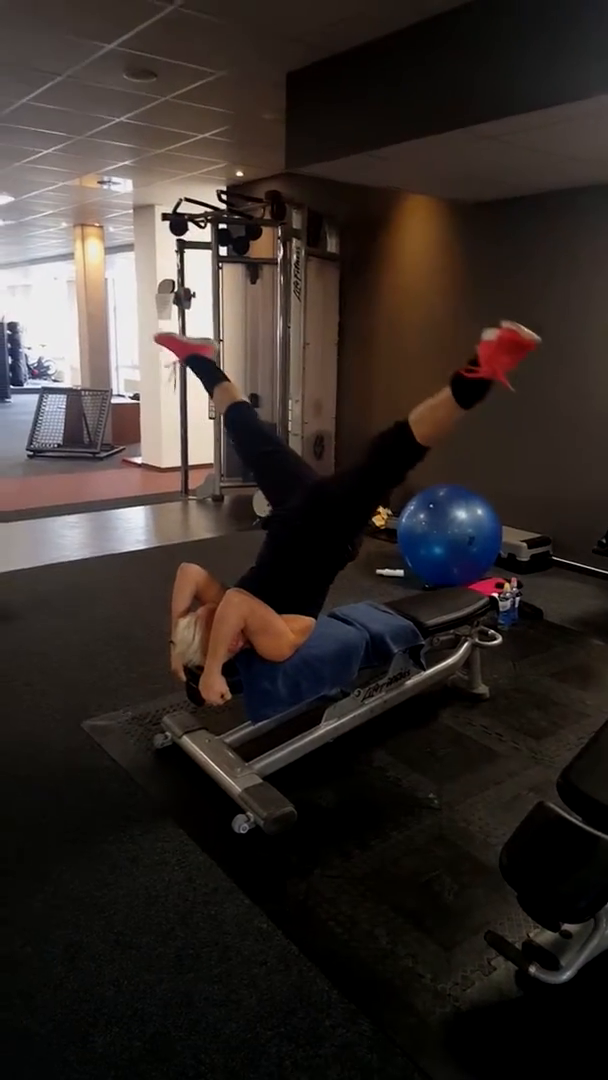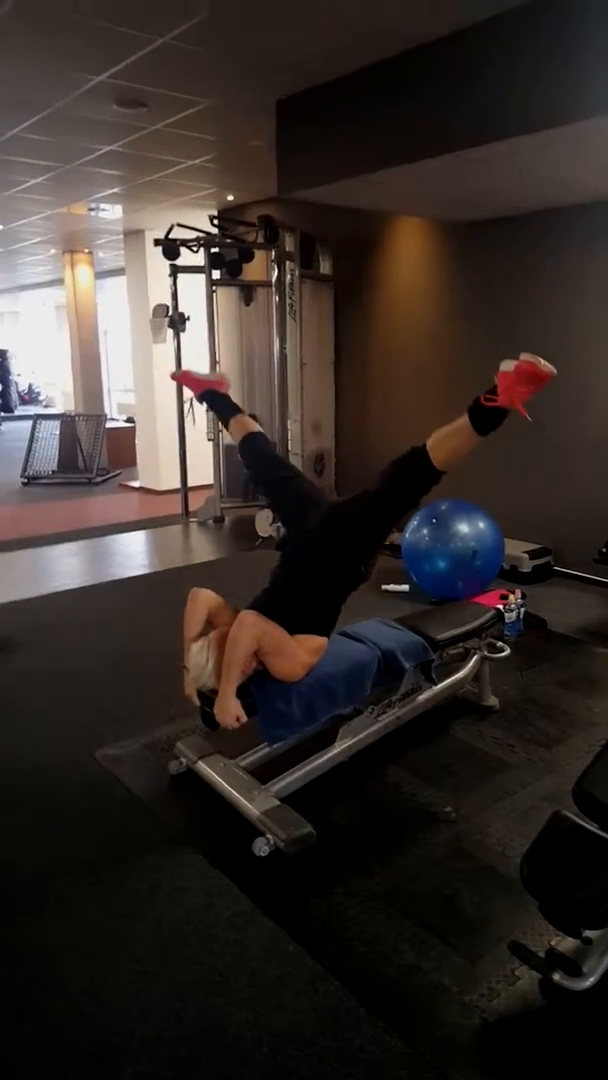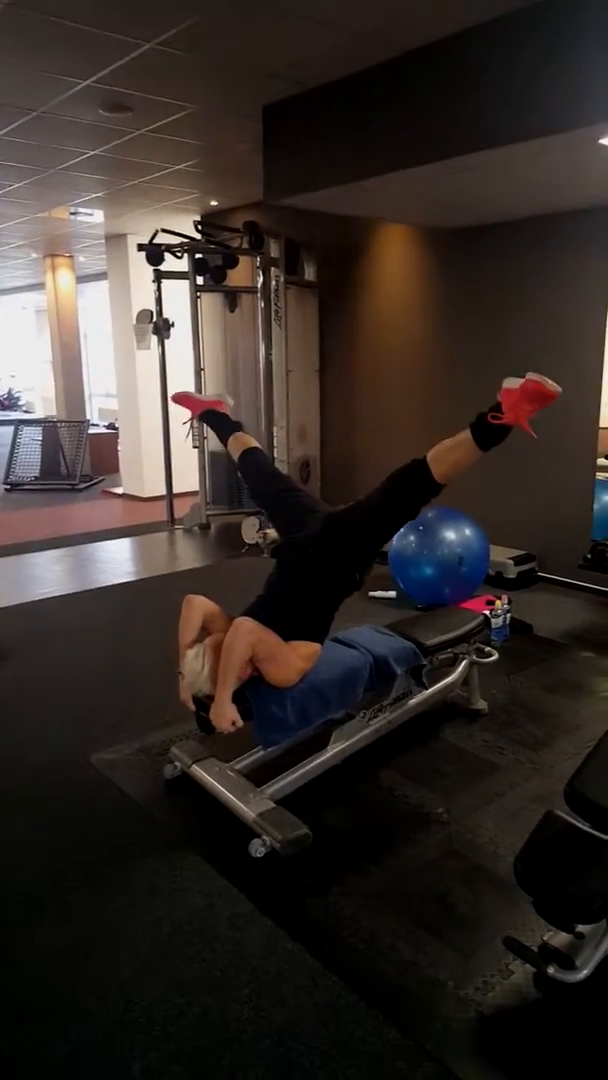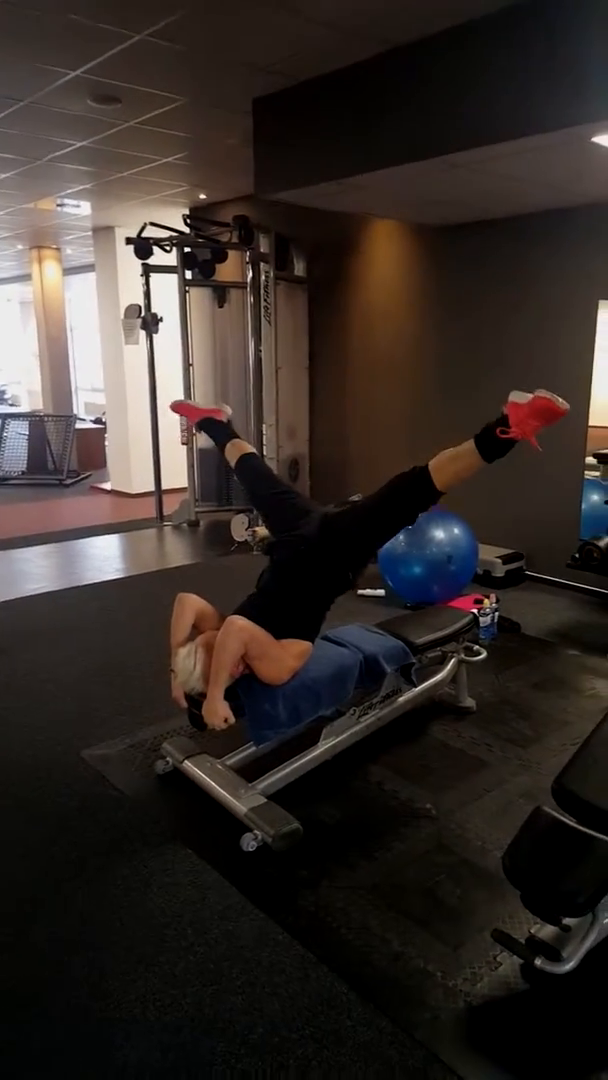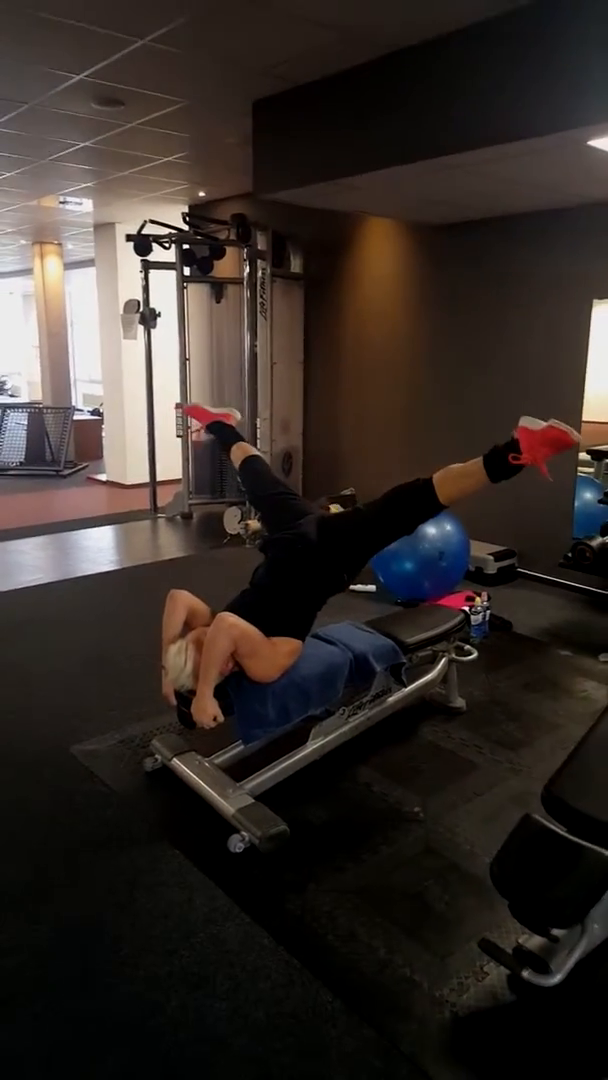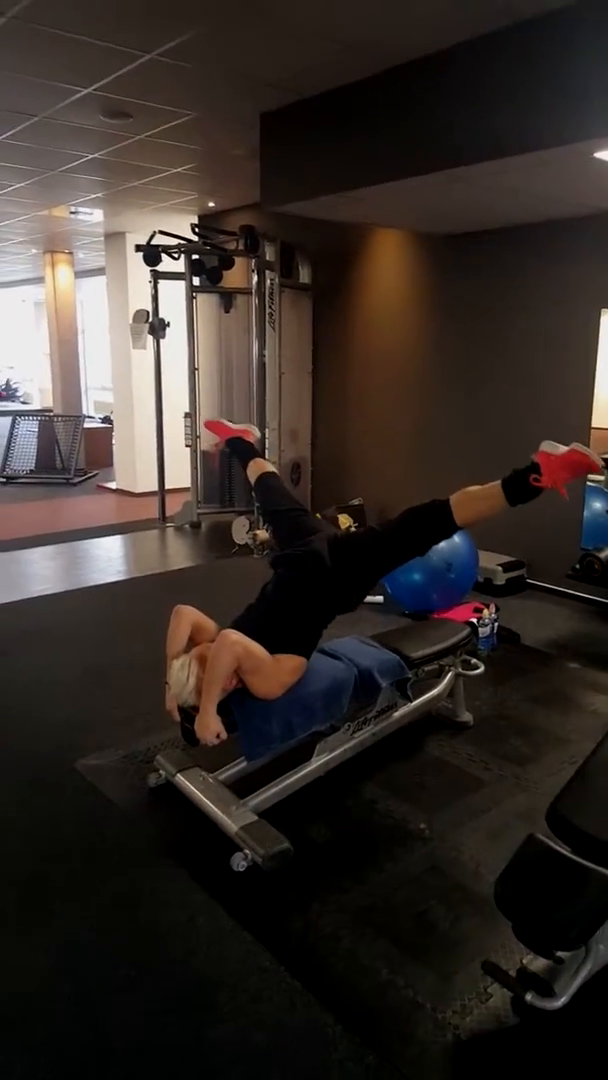
dt=0.3s
person 1, frame 1
left shoulder: (277, 645)
right elbow: (188, 570)
right wrist: (179, 643)
left hip: (324, 531)
right hip: (301, 514)
right knee: (248, 432)
left ankle: (481, 371)
right ankle: (197, 359)
person 1, frame 2
left shoulder: (288, 665)
right shoulder: (236, 642)
left wrist: (227, 698)
left hip: (337, 550)
right hip: (309, 536)
left knee: (409, 480)
right knee: (264, 464)
left ankle: (499, 399)
right ankle: (213, 395)
person 1, frame 3
left shoulder: (283, 669)
right shoulder: (235, 648)
left wrist: (222, 701)
left hip: (334, 558)
right hip: (305, 543)
left knee: (407, 492)
right knee: (261, 476)
left ankle: (504, 415)
right ankle: (213, 414)
person 1, frame 4
left shoulder: (275, 668)
right shoulder: (226, 646)
left wrist: (214, 699)
left hip: (327, 555)
right hip: (298, 543)
left knee: (408, 497)
right knee: (258, 480)
left ankle: (510, 428)
right ankle: (210, 422)
person 1, frame 5
left shoulder: (264, 664)
right shoulder: (218, 644)
left wrist: (202, 696)
left hip: (323, 556)
right hip: (292, 541)
left knee: (409, 506)
right knee: (260, 482)
left ankle: (520, 451)
right ankle: (221, 426)
person 1, frame 6
left shoulder: (268, 682)
right shoulder: (217, 658)
left wrist: (206, 713)
right wrist: (173, 681)
left hip: (332, 575)
right hip: (302, 561)
left knee: (427, 525)
right knee: (274, 500)
left ankle: (540, 474)
right ankle: (240, 441)
